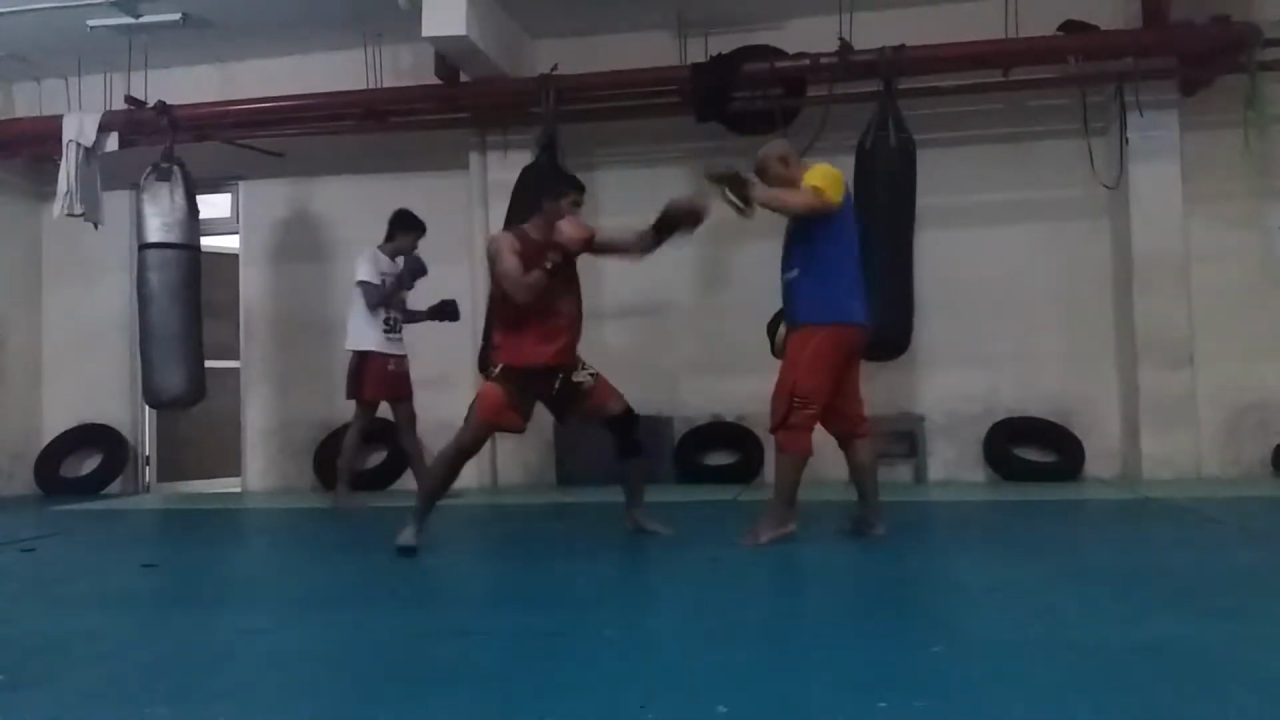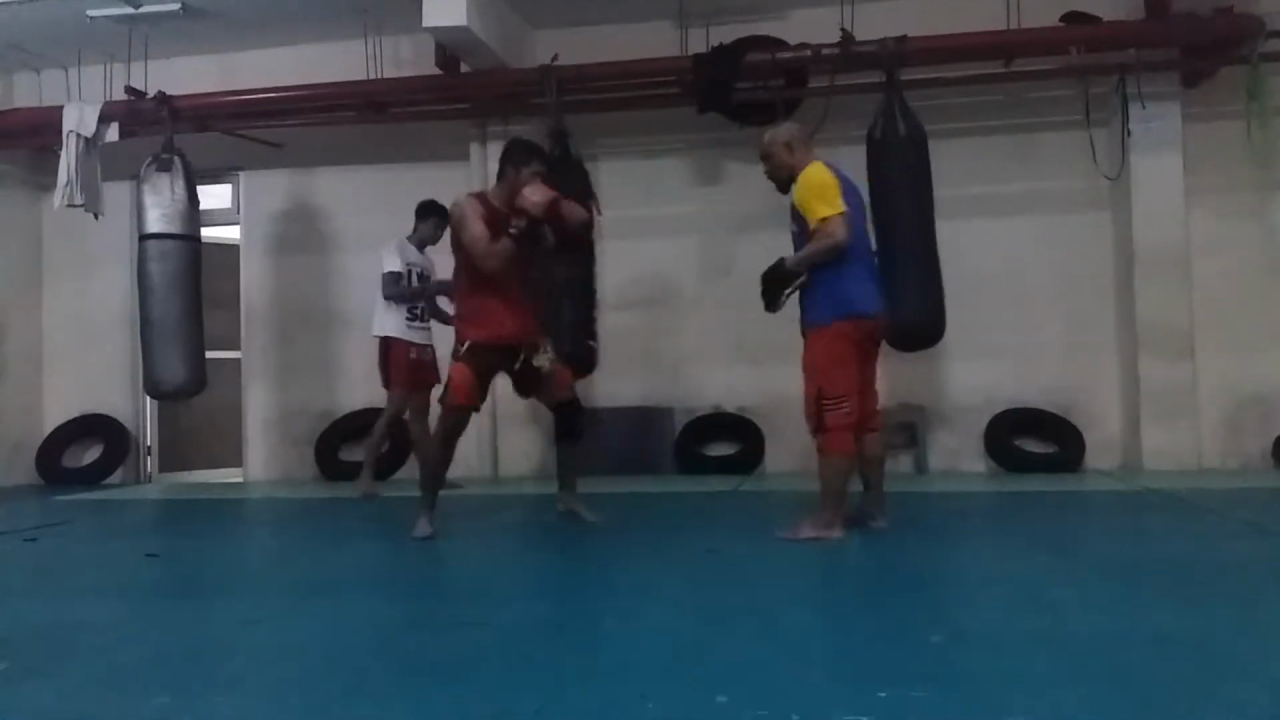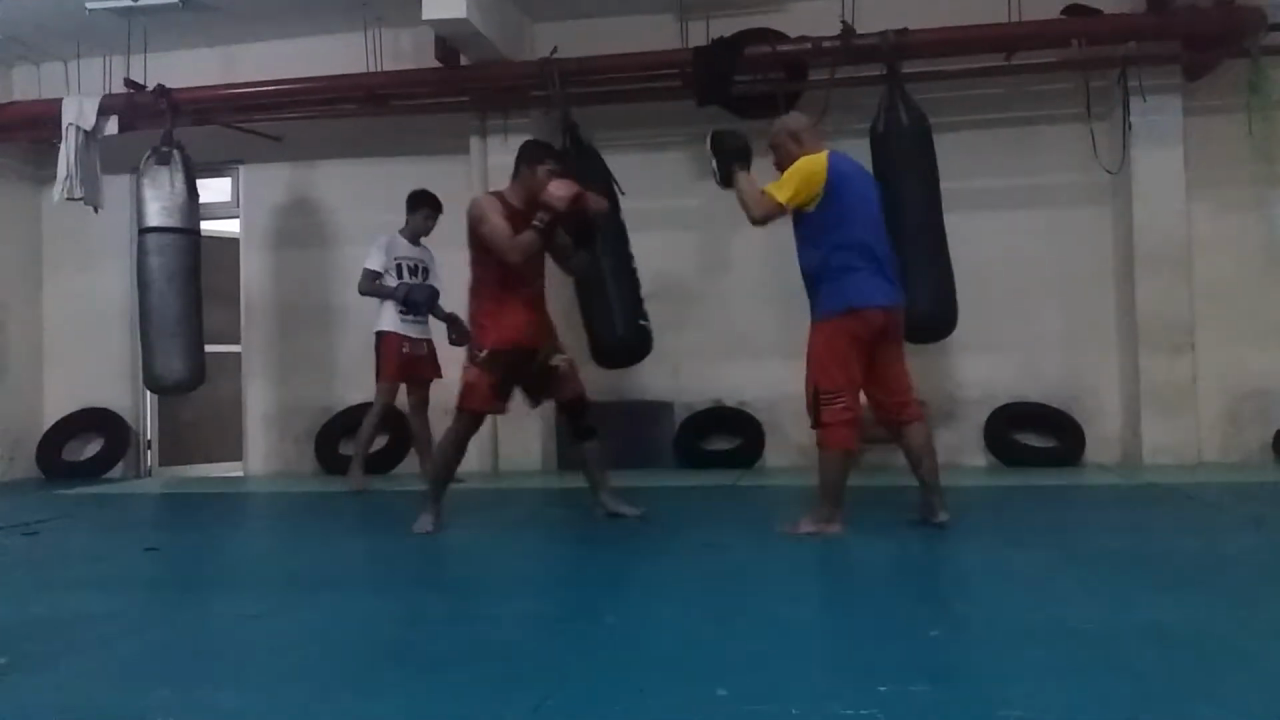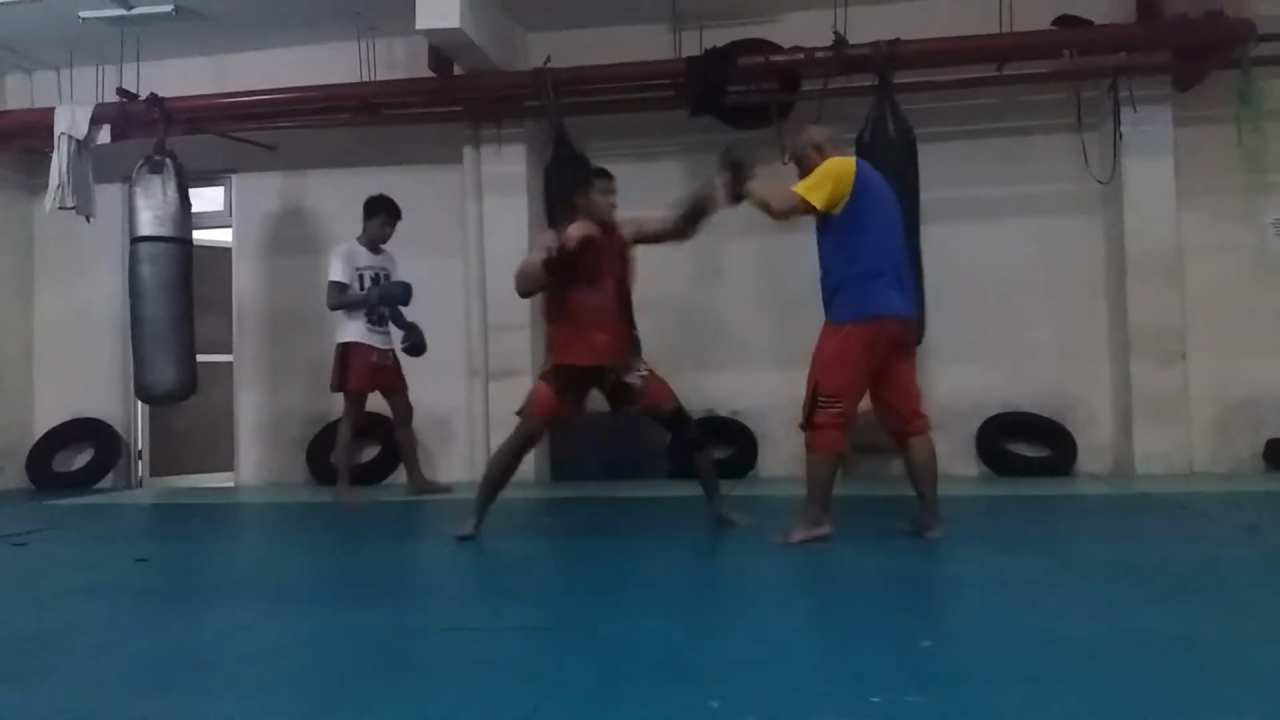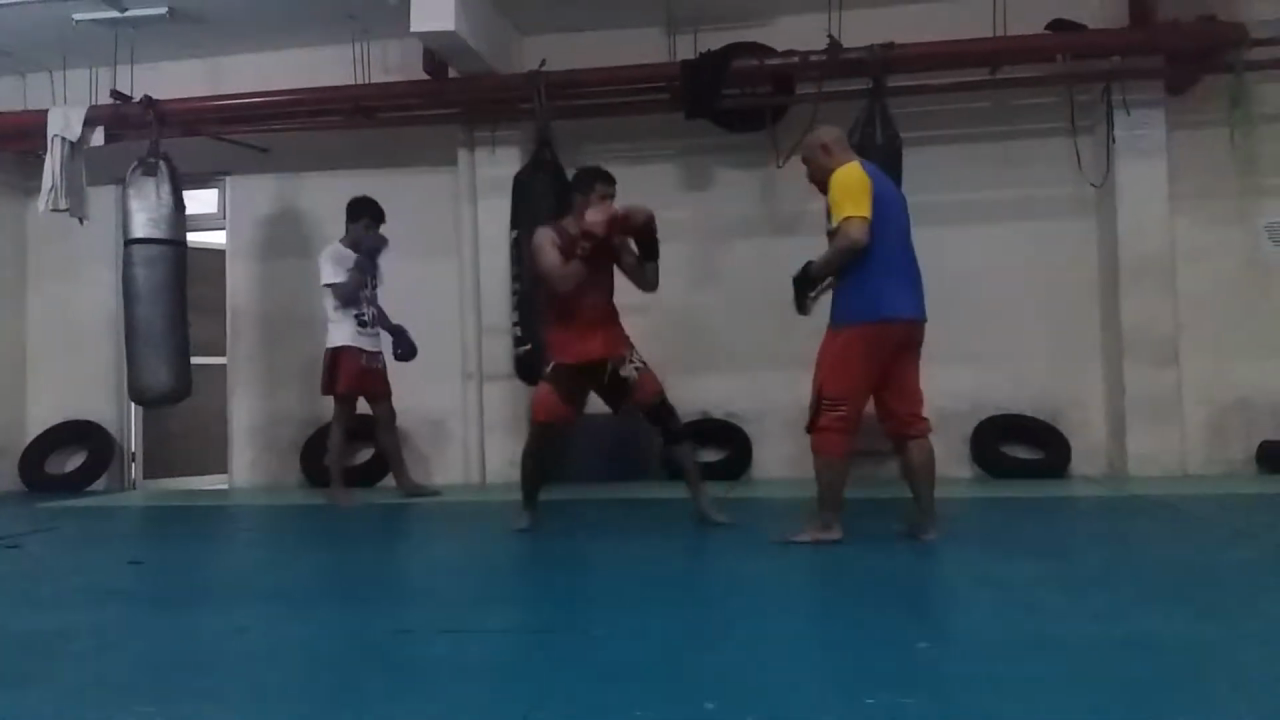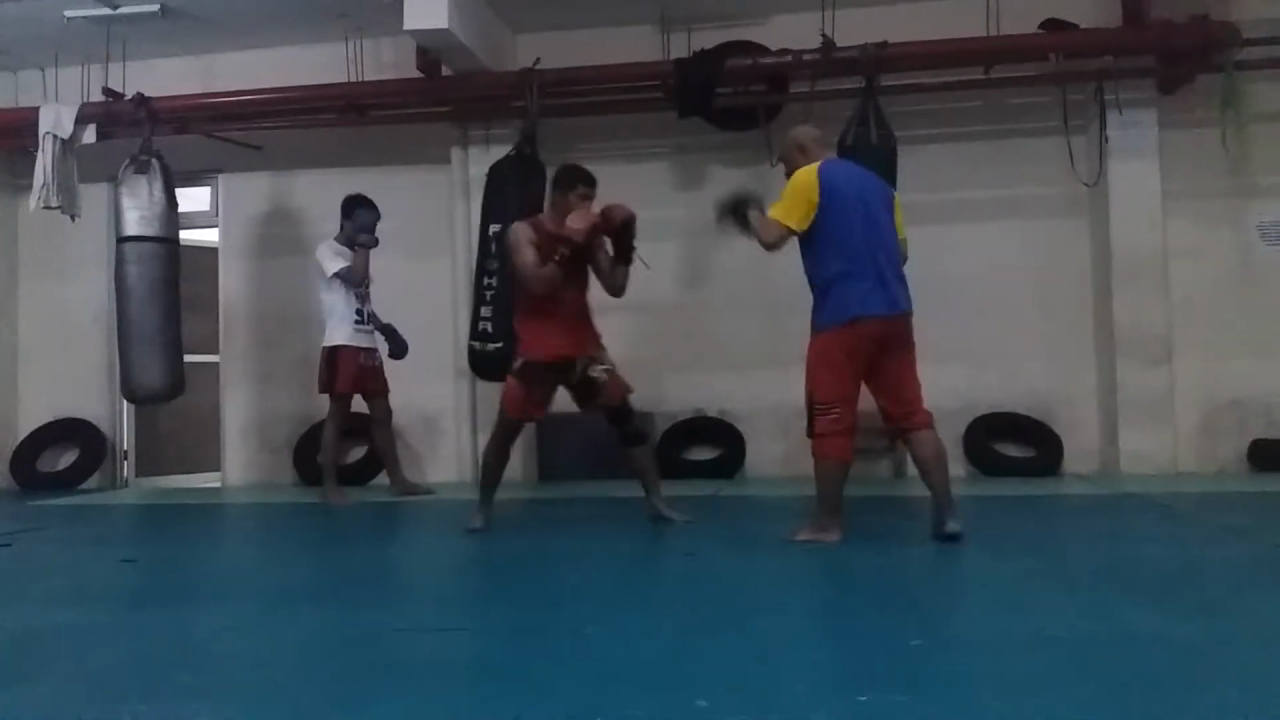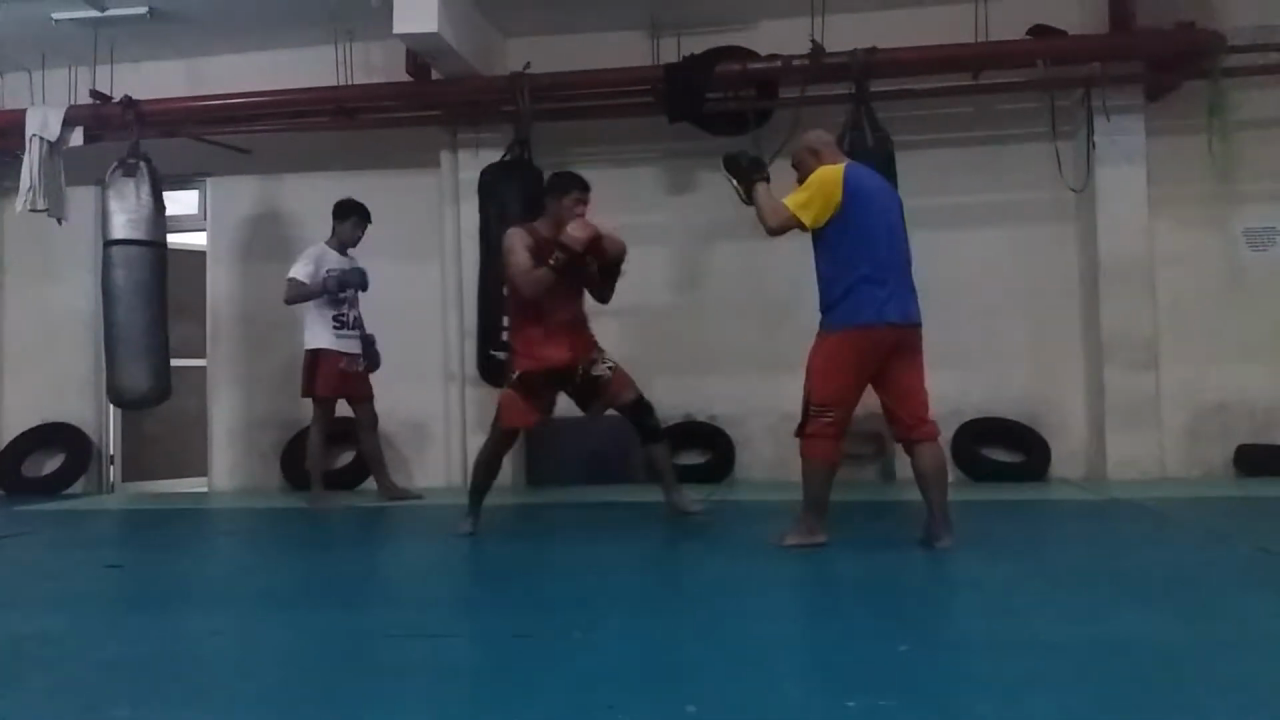
dt=0.4s
person 1, frame 1
left shoulder: (823, 176)
right shoulder: (805, 195)
left elbow: (809, 203)
left wrist: (751, 190)
left hip: (824, 320)
right hip: (843, 320)
left knee: (792, 416)
right knee: (849, 420)
left ankle: (780, 515)
right ankle: (871, 514)
person 1, frame 2
left shoulder: (813, 178)
right shoulder: (826, 182)
left elbow: (836, 237)
left wrist: (788, 267)
right wrist: (795, 276)
left hip: (835, 314)
right hip: (861, 311)
left knee: (831, 417)
right knee: (862, 413)
left ankle: (829, 518)
right ankle: (874, 505)
person 1, frame 3
left shoulder: (811, 167)
right shoulder: (856, 171)
left elbow: (759, 211)
left wrist: (736, 168)
left hip: (843, 306)
right hip: (885, 302)
left knee: (835, 411)
right knee: (900, 406)
left ankle: (828, 513)
right ankle: (935, 501)
person 1, frame 4
left shoulder: (840, 169)
right shoulder: (872, 181)
left elbow: (782, 206)
left wrist: (746, 179)
left hip: (859, 315)
right hip: (898, 313)
left knee: (825, 415)
right knee: (908, 418)
left ankle: (815, 517)
right ankle: (931, 516)
person 1, frame 5
left shoulder: (847, 177)
right shoulder: (882, 184)
left elbow: (855, 238)
left wrist: (816, 271)
right wrist: (829, 276)
left hip: (864, 318)
right hip: (904, 316)
left knee: (830, 419)
right knee: (907, 421)
left ankle: (827, 522)
right ankle: (925, 519)
person 1, frame 6
left shoulder: (809, 179)
right shoulder: (877, 184)
left elbow: (771, 237)
right elbow: (900, 251)
left wrist: (748, 211)
left hip: (843, 317)
right hip: (894, 312)
left knee: (831, 422)
right knee: (911, 416)
left ankle: (826, 522)
right ankle: (946, 512)
person 1, frame 7
left shoulder: (830, 178)
right shoulder: (880, 185)
left elbow: (775, 222)
left wrist: (756, 181)
left hip: (854, 322)
right hip: (902, 321)
left knee: (821, 425)
right knee: (917, 425)
left ankle: (812, 524)
right ankle: (940, 526)
person 2, frame 1
left shoulder: (574, 239)
right shoulder: (505, 243)
left elbow: (638, 244)
right elbow: (520, 294)
left wrist: (669, 223)
right wrist: (557, 255)
left hip: (562, 362)
right hip: (515, 363)
left knee: (624, 420)
right knee: (466, 442)
left ankle: (636, 513)
right ankle: (415, 523)
person 2, frame 2
left shoulder: (526, 209)
right shoulder: (468, 208)
right elbow: (490, 262)
left wrist: (560, 218)
right wrist: (523, 221)
left hip: (523, 331)
right hip: (479, 335)
left knee: (568, 406)
right knee: (451, 422)
left ankle: (568, 495)
right ankle: (426, 513)
person 2, frame 3
left shoulder: (541, 211)
right shoulder: (486, 207)
left elbow: (574, 266)
right elbow: (514, 254)
left wrist: (583, 222)
right wrist: (547, 216)
left hip: (537, 331)
right hip: (495, 337)
left knee: (578, 408)
right knee: (467, 421)
left ankle: (604, 496)
right ankle: (431, 508)
person 2, frame 4
left shoulder: (621, 233)
right shoulder: (552, 242)
left elbow: (679, 229)
right elbow: (524, 286)
left wrist: (696, 208)
right wrist: (561, 254)
left hip: (618, 356)
right hip: (568, 358)
left knee: (679, 420)
right knee: (525, 435)
left ankle: (717, 503)
right ankle: (478, 515)
person 2, frame 5
left shoulder: (613, 235)
right shoulder: (548, 237)
left elbow: (648, 283)
right elbow: (562, 284)
left wrist: (648, 239)
right wrist: (588, 241)
left hip: (612, 348)
right hip: (567, 354)
left knee: (663, 413)
right knee: (541, 434)
left ankle: (700, 499)
right ankle: (528, 509)
person 2, frame 6
left shoulder: (590, 234)
right shoulder: (523, 232)
left elbow: (616, 287)
right elbow: (536, 285)
left wrist: (623, 241)
right wrist: (568, 246)
left hip: (582, 345)
right hip: (537, 349)
left knee: (624, 415)
right knee: (506, 428)
left ankle: (656, 500)
right ankle: (484, 508)
person 2, frame 7
left shoulder: (578, 241)
right shoulder: (519, 238)
left elbow: (602, 295)
right elbow: (528, 288)
left wrist: (611, 264)
right wrist: (564, 253)
left hip: (580, 350)
right hip: (533, 358)
left knee: (639, 409)
right knee: (502, 436)
left ankle: (674, 495)
right ankle: (472, 513)
person 3, frame 1
left shoulder: (397, 267)
right shoulder: (369, 259)
right elbow: (372, 301)
left wrist: (431, 313)
right wrist: (404, 279)
left hip: (396, 353)
right hip: (371, 352)
left knee: (407, 421)
right knee: (362, 419)
right ankle: (342, 489)
person 3, frame 2
left shoulder: (426, 260)
right shoulder: (396, 249)
right elbow: (391, 292)
left wrist: (456, 320)
right wrist: (432, 287)
left hip: (422, 342)
right hip: (396, 339)
left knee: (420, 411)
right knee: (396, 407)
right ankle: (367, 472)
person 3, frame 3
left shoulder: (426, 254)
right shoulder: (386, 244)
right elbow: (364, 286)
left wrist: (450, 319)
right wrist: (399, 292)
left hip: (421, 337)
right hip: (394, 333)
left knee: (420, 404)
right knee: (384, 400)
left ankle: (428, 467)
right ankle: (356, 468)
person 3, frame 4
left shoulder: (388, 259)
right shoulder: (345, 253)
right elbow: (333, 300)
left wrist: (406, 326)
right wrist: (372, 296)
left hip: (384, 347)
right hip: (357, 345)
left knee: (403, 411)
right knee: (352, 414)
left ankle: (415, 477)
right ankle: (343, 484)
person 3, frame 5
left shoulder: (371, 258)
right shoulder: (332, 255)
right elbow: (344, 297)
left wrist: (393, 329)
right wrist: (364, 263)
left hip: (372, 349)
right hip: (346, 348)
left knee: (386, 415)
right knee: (343, 416)
left ankle: (403, 480)
right ankle: (336, 486)
person 3, frame 6
left shoulder: (357, 255)
right shoulder: (328, 251)
right elbow: (356, 280)
left wrist: (385, 328)
right wrist: (363, 244)
left hip: (368, 346)
right hip: (343, 345)
left knee: (382, 413)
right knee: (338, 414)
left ankle: (397, 479)
right ankle: (330, 485)
person 3, frame 7
left shoulder: (351, 264)
right shoulder: (315, 256)
right elbow: (290, 295)
left wrist: (366, 339)
right wrist: (329, 284)
left hip: (352, 353)
right hip: (325, 351)
left knee: (368, 418)
right knee: (322, 420)
left ankle: (385, 484)
right ankle: (317, 490)
